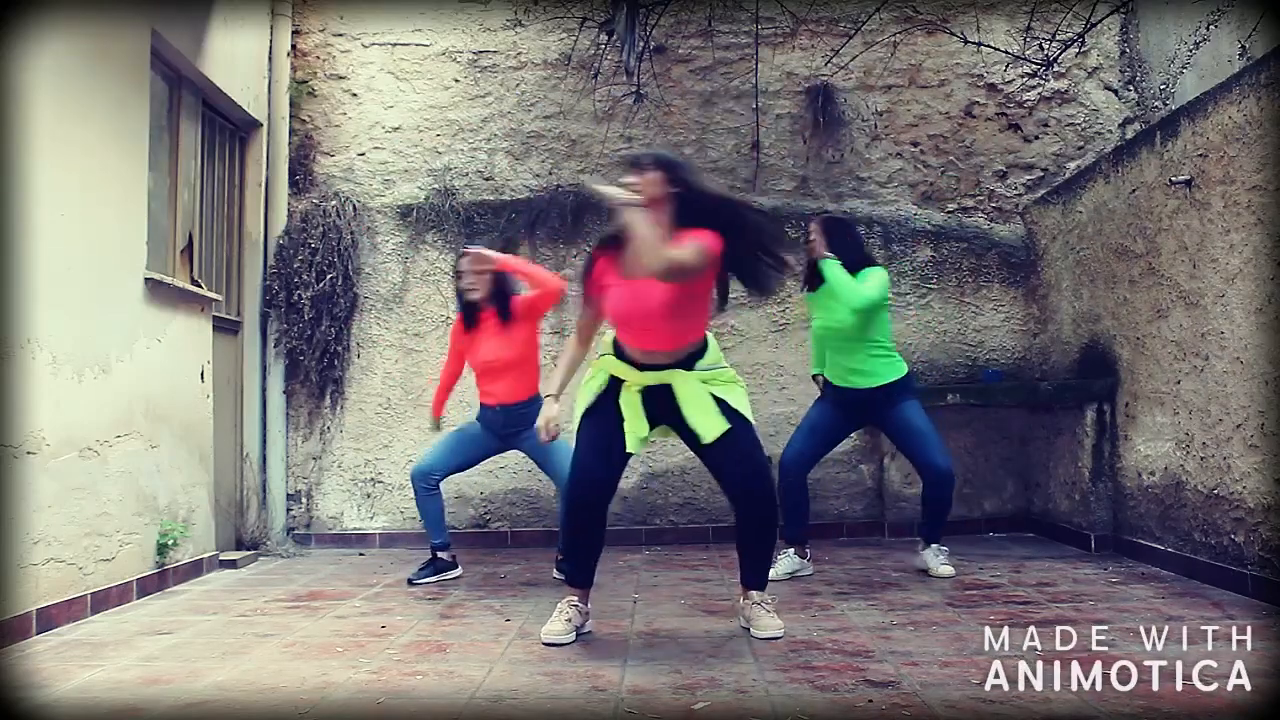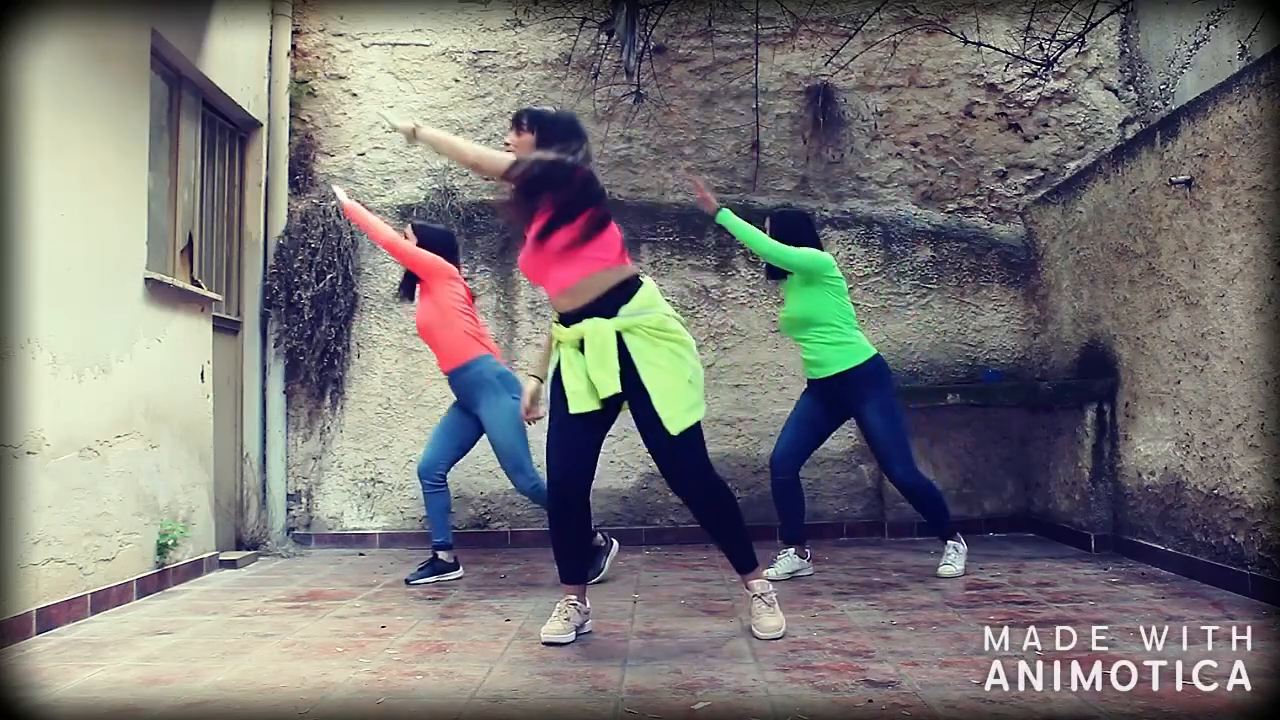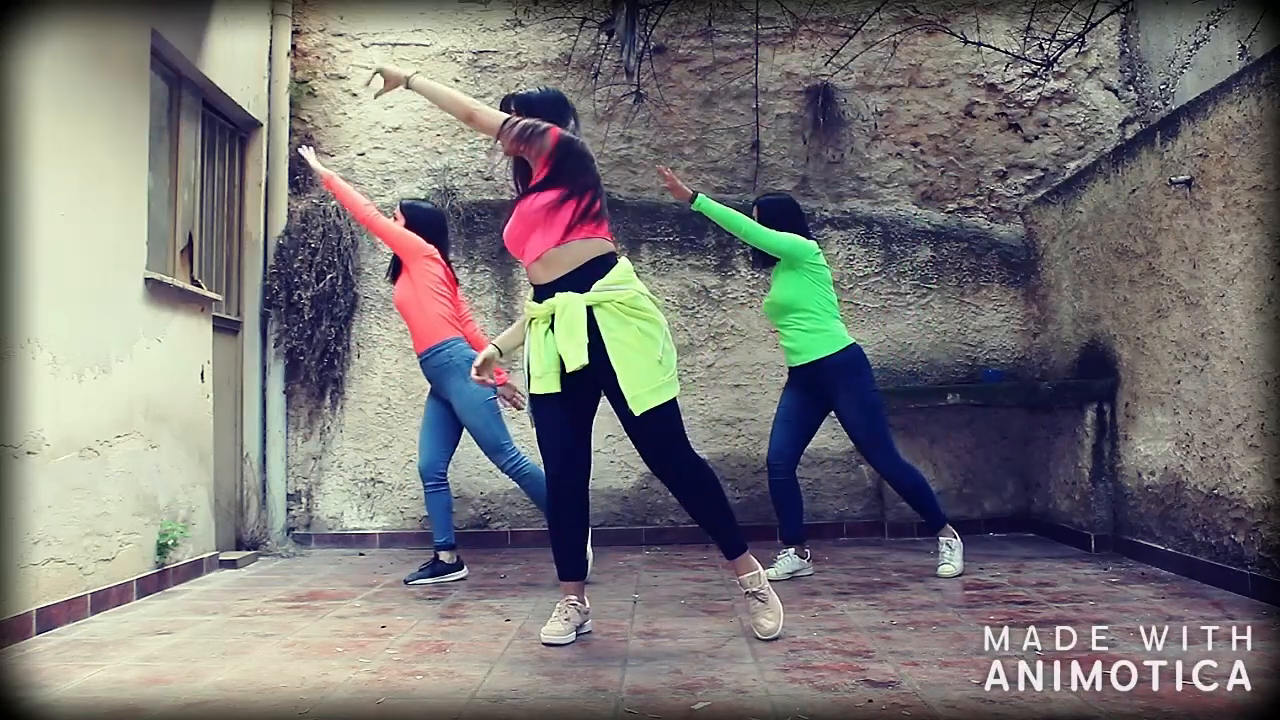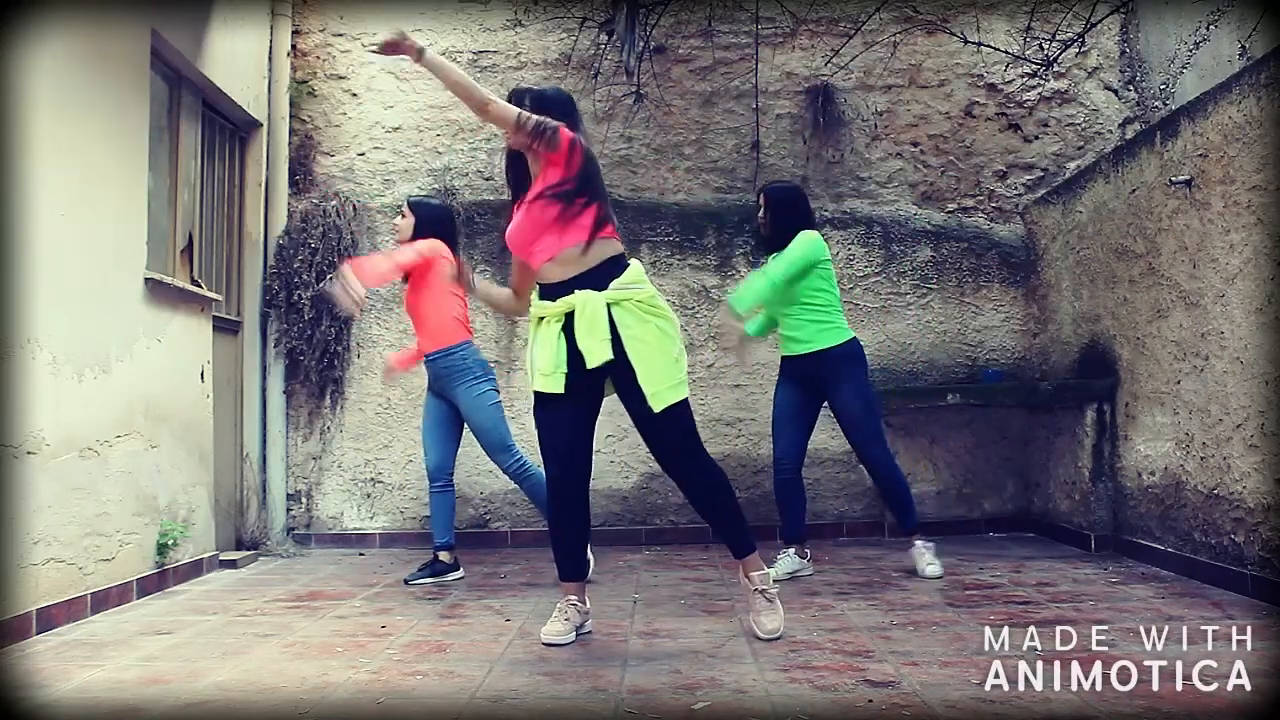
dt=0.4s
person 1, frame 1
left shoulder: (701, 240)
right shoulder: (608, 254)
left elbow: (658, 264)
right elbow: (583, 335)
left wrist: (628, 207)
right wrist: (553, 396)
left hip: (694, 383)
right hip: (624, 384)
left knee: (754, 487)
right knee: (583, 491)
left ankle: (754, 597)
right ankle: (576, 602)
person 1, frame 2
left shoulder: (567, 180)
right shoulder: (539, 212)
left elbow: (476, 157)
left wrist: (419, 130)
right wrist: (536, 374)
left hip: (635, 336)
right hip: (579, 348)
left knee: (688, 470)
right knee: (564, 482)
left ankle: (755, 584)
right ankle: (573, 601)
person 1, frame 3
left shoulder: (564, 158)
right shoulder: (533, 198)
left elbow: (472, 112)
left wrist: (407, 78)
right wrist: (498, 347)
left hip: (610, 315)
right hip: (556, 334)
left knee: (668, 454)
right knee: (562, 473)
left ankle: (749, 574)
right ankle: (573, 601)
person 1, frame 4
left shoulder: (565, 152)
right shoulder: (524, 205)
left elbow: (485, 105)
right elbow: (520, 300)
left wrist: (421, 53)
right wrist: (473, 284)
left hip: (618, 313)
right hip: (560, 332)
left knee: (679, 452)
right knee: (563, 473)
left ankle: (755, 574)
right ankle: (573, 601)
person 2, frame 1
left shoulder: (874, 277)
right shoulder: (816, 291)
left elbow: (855, 302)
left wrist: (827, 259)
right wrist: (817, 371)
left hip: (891, 393)
right hip: (838, 396)
left knee: (939, 469)
right knee: (790, 464)
left ankle: (931, 547)
right ankle: (796, 552)
person 2, frame 2
left shoulder: (817, 262)
right shoulder: (791, 282)
left elbow: (767, 250)
left wrist: (719, 212)
left hip: (864, 379)
right hip: (821, 389)
left knee: (902, 473)
right knee: (781, 463)
left ankle: (951, 542)
right ankle: (796, 553)
person 2, frame 3
left shoulder: (803, 250)
right shoulder: (782, 269)
left elbow: (746, 230)
left wrist: (693, 198)
left hip: (842, 368)
right hip: (803, 378)
left knee: (885, 460)
right knee: (778, 463)
left ankle: (945, 534)
right ankle: (796, 552)
person 2, frame 4
left shoulder: (808, 241)
right shoulder: (778, 257)
left elbow: (774, 275)
right elbow: (771, 318)
left wrist: (739, 307)
right wrist: (747, 329)
left hip: (840, 361)
right hip: (795, 369)
left knee: (874, 455)
right knee: (784, 462)
left ankle: (916, 542)
right ankle: (795, 552)
person 3, frame 1
left shoulder: (524, 309)
right shoulder: (464, 324)
left elbow: (555, 287)
right elbow: (451, 371)
left wrist: (500, 260)
right wrist: (437, 411)
left hip: (529, 418)
right hip: (488, 422)
right knee: (423, 472)
right ankle: (443, 558)
person 3, frame 2
left shoulder: (441, 271)
right shoulder: (432, 289)
left elbow: (391, 241)
left wrist: (349, 206)
left hip: (488, 383)
right hip: (466, 395)
left knee: (524, 479)
right knee: (430, 469)
left ankle: (594, 543)
right ankle: (445, 558)
person 3, frame 3
left shoulder: (422, 252)
right shoulder: (425, 270)
left elbow: (367, 214)
right elbow: (468, 325)
left wrist: (324, 173)
right wrist: (498, 376)
left hip: (456, 367)
right hip: (442, 376)
left knee: (506, 458)
right knee: (430, 469)
right ankle: (446, 559)
person 3, frame 4
left shoulder: (433, 250)
right shoulder: (423, 270)
left elbow: (396, 259)
left wrist: (354, 273)
right wrist: (403, 358)
left hip: (463, 371)
right hip: (438, 380)
left knee: (510, 461)
right knee: (437, 471)
right ankle: (445, 558)
